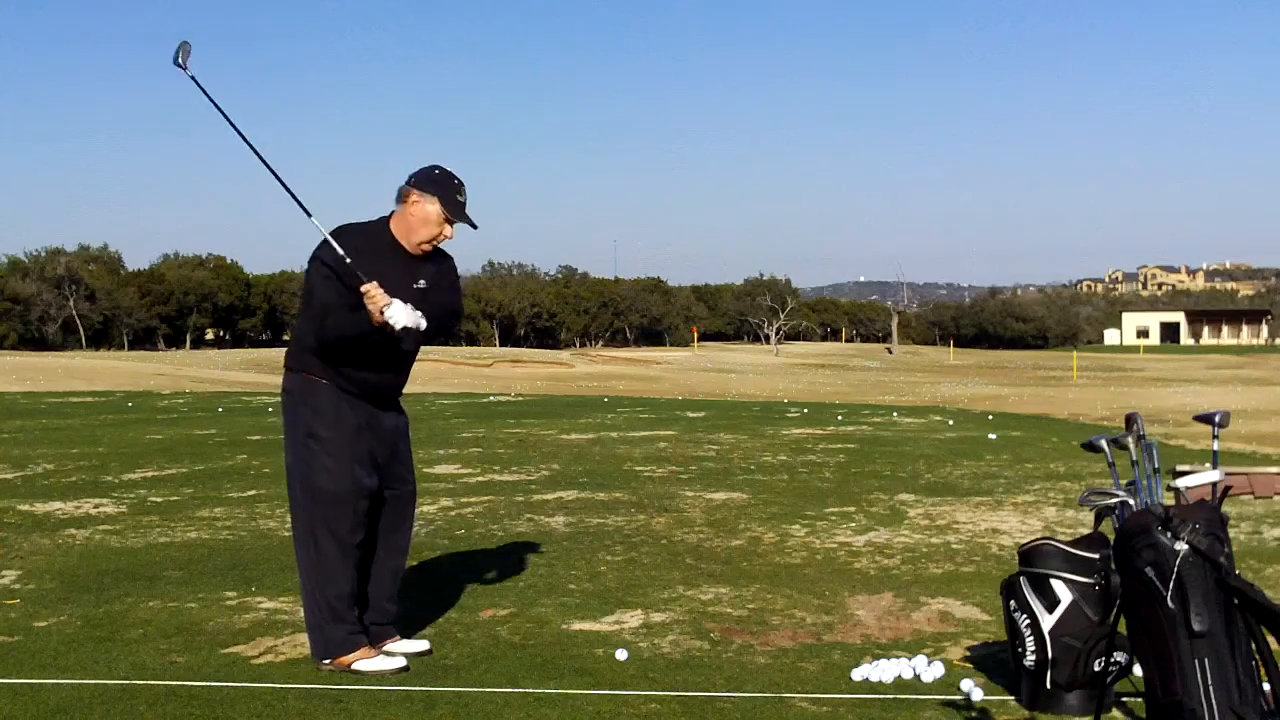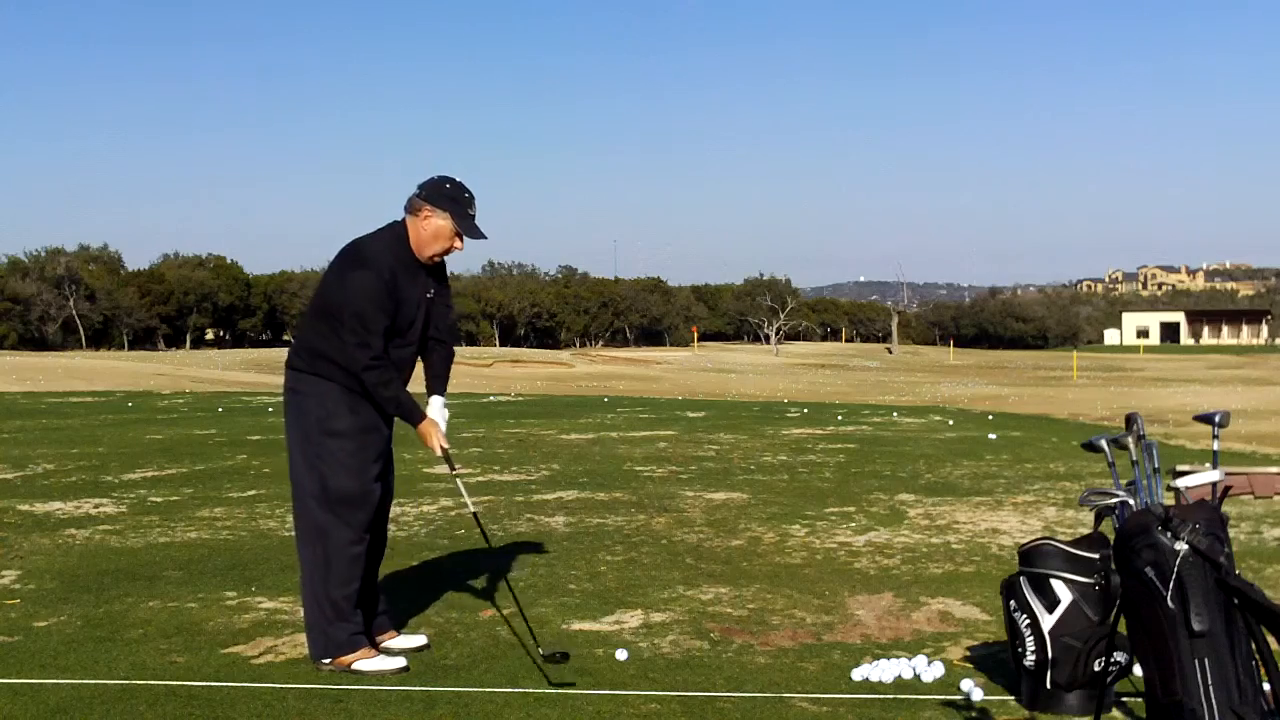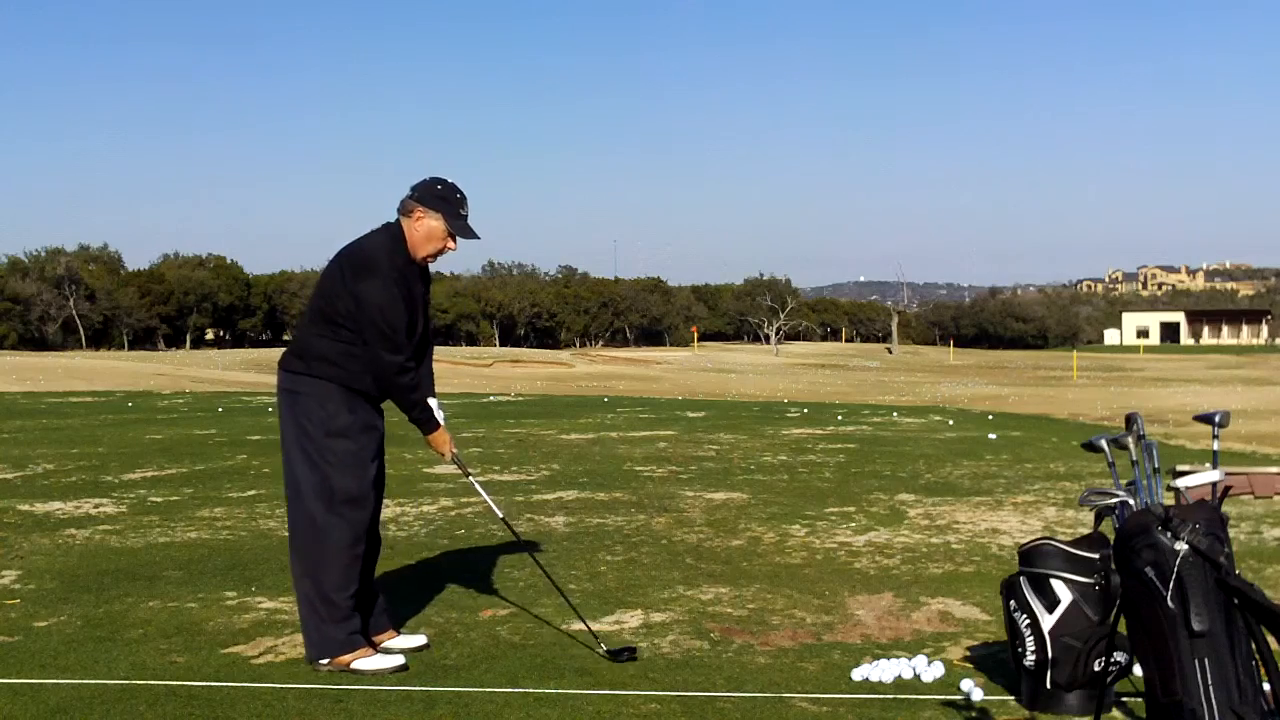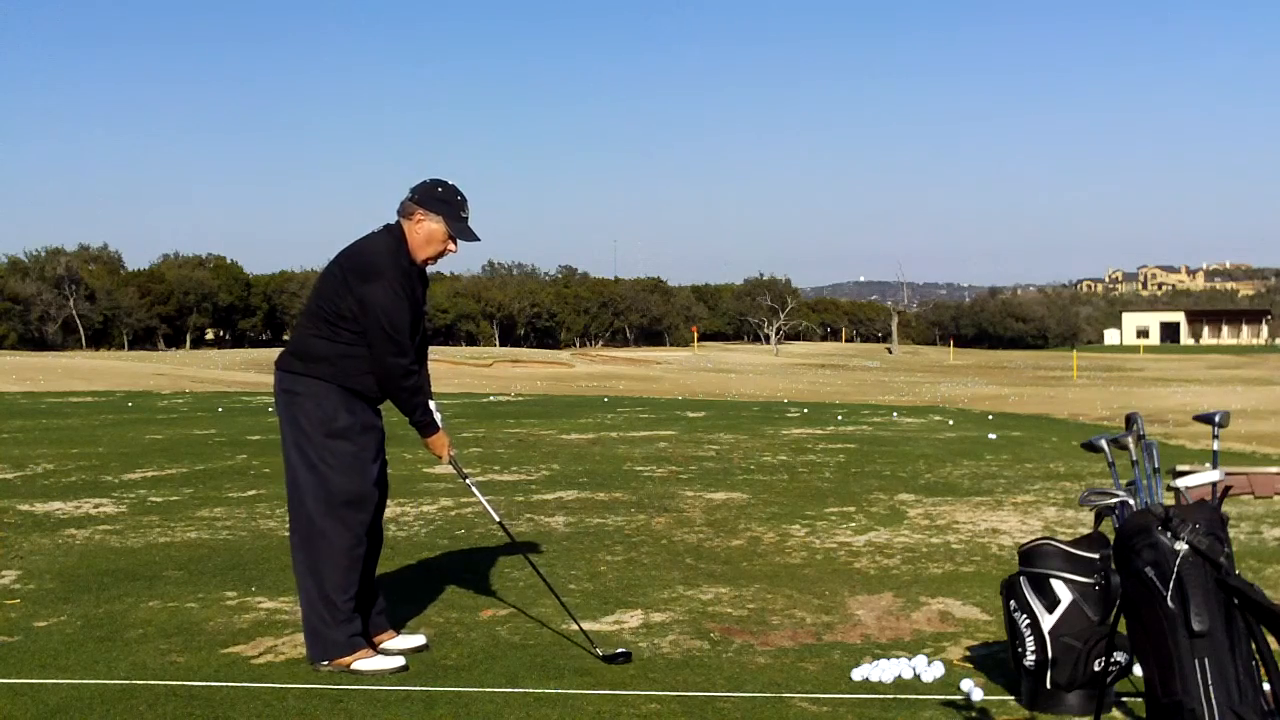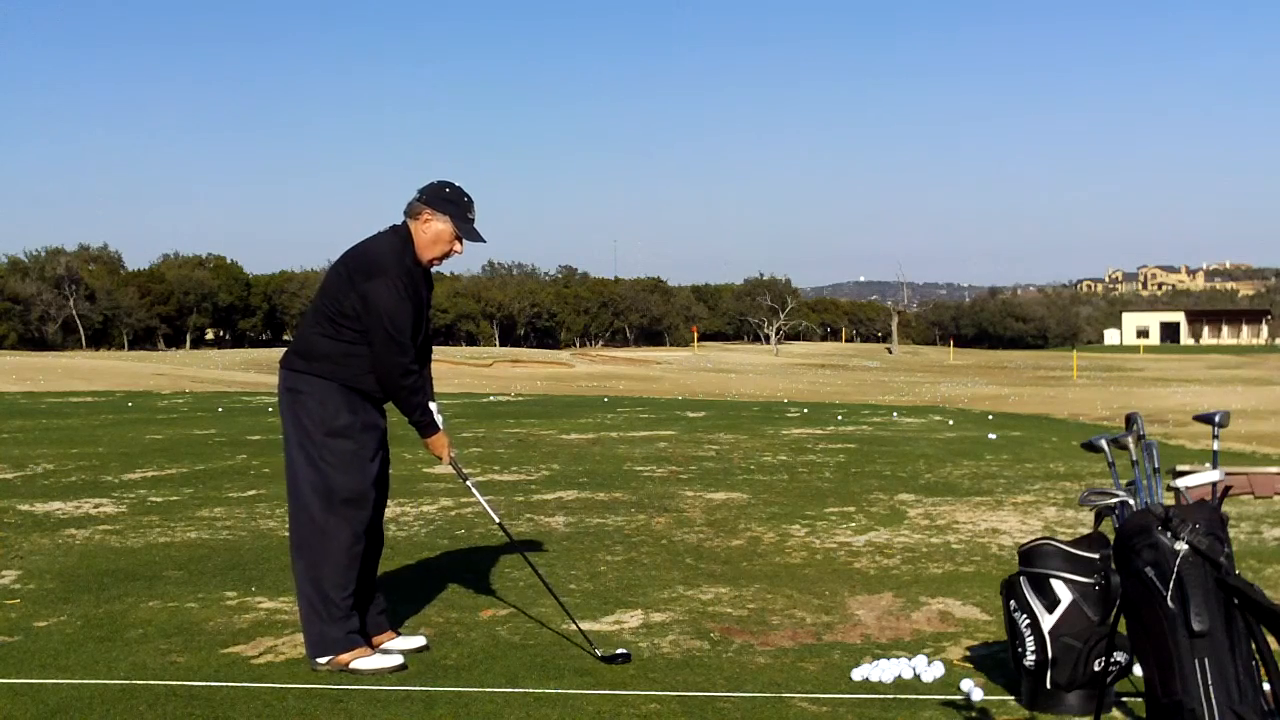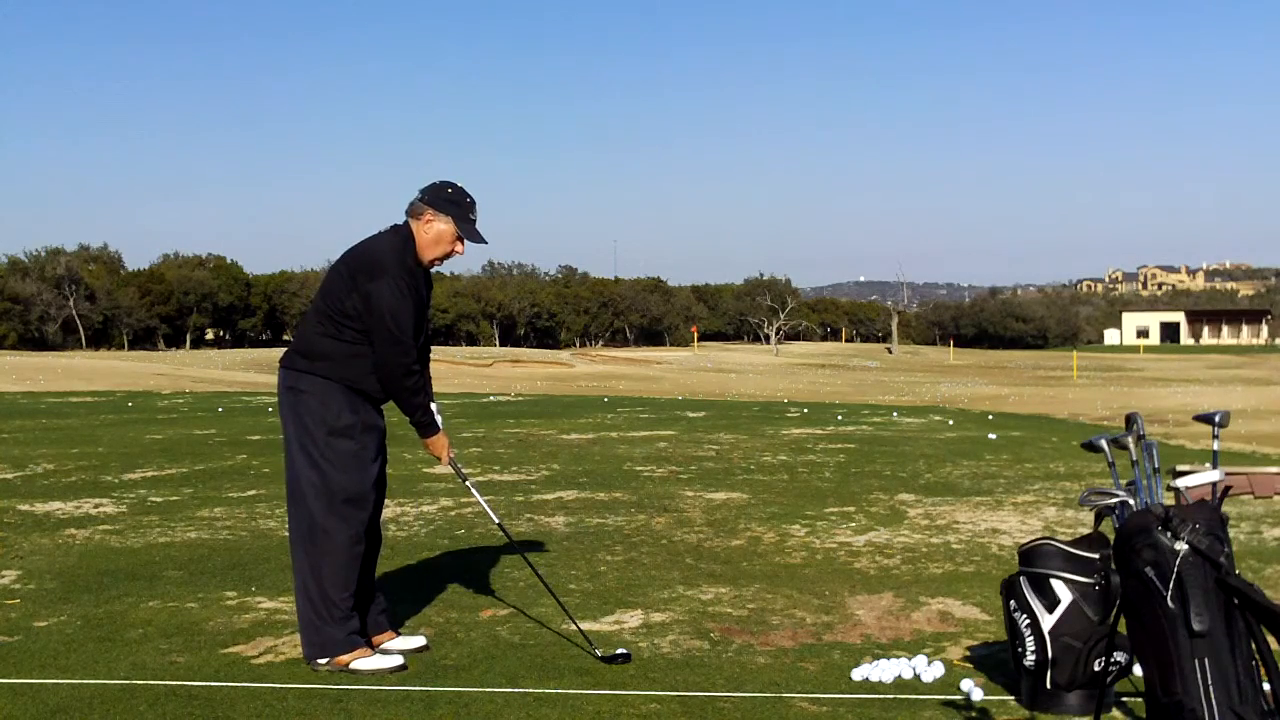
dt=0.5s
person 1, frame 1
left shoulder: (437, 266)
right shoulder: (345, 247)
left elbow: (448, 317)
right elbow: (323, 328)
left wrist: (411, 317)
right wrist: (373, 319)
left hip: (383, 404)
right hip: (324, 397)
left knee: (392, 511)
right knee: (336, 515)
left ankle: (376, 630)
right ankle: (339, 645)
person 1, frame 2
left shoulder: (432, 269)
right shoulder: (368, 262)
left elbow: (439, 336)
right elbow: (364, 356)
left wrist: (437, 399)
right wrist: (415, 419)
left hip: (366, 399)
right hip: (326, 393)
left knee: (370, 509)
right knee: (340, 509)
left ankle: (370, 624)
right ankle: (339, 643)
person 1, frame 3
left shoulder: (412, 266)
right shoulder: (373, 264)
left elbow: (417, 342)
right elbow: (390, 359)
left wrist: (430, 401)
right wrist: (429, 426)
left hip: (354, 396)
right hip: (320, 393)
left knee: (361, 508)
right knee: (336, 508)
left ankle: (369, 625)
right ankle: (335, 643)
person 1, frame 4
left shoulder: (407, 268)
right shoulder: (377, 264)
left elbow: (410, 351)
right elbow: (392, 360)
left wrist: (430, 407)
right wrist: (428, 428)
left hip: (351, 397)
right hip: (318, 394)
left knee: (364, 510)
right knee: (335, 512)
left ankle: (369, 626)
right ankle: (336, 645)
person 1, frame 5
left shoulder: (412, 270)
right shoulder: (382, 263)
left elbow: (414, 352)
right elbow: (392, 359)
left wrist: (432, 411)
right wrist: (427, 428)
left hip: (355, 396)
right hip: (322, 393)
left knee: (364, 510)
right knee: (337, 510)
left ankle: (368, 626)
right ankle: (334, 642)
person 1, frame 6
left shoulder: (412, 268)
right shoulder: (384, 263)
left elbow: (413, 352)
right elbow: (395, 359)
left wrist: (430, 412)
right wrist: (428, 428)
left hip: (353, 397)
right hip: (322, 393)
left knee: (361, 511)
right knee: (334, 512)
left ankle: (370, 626)
right ankle: (333, 644)
